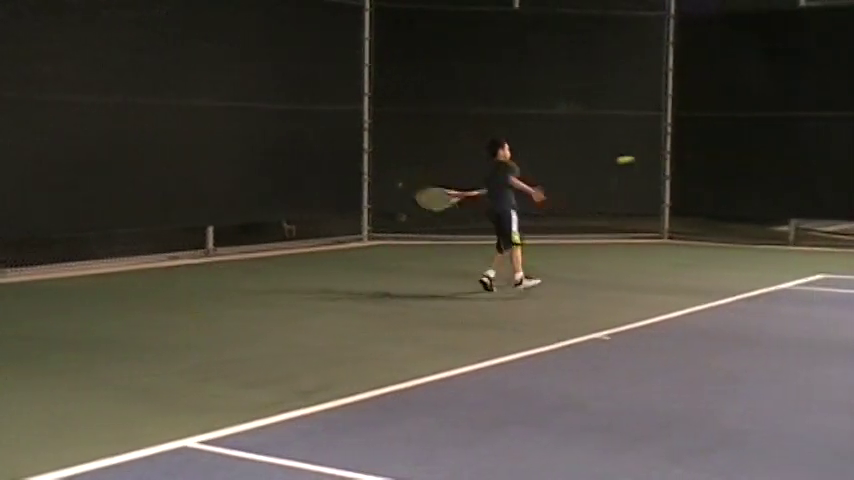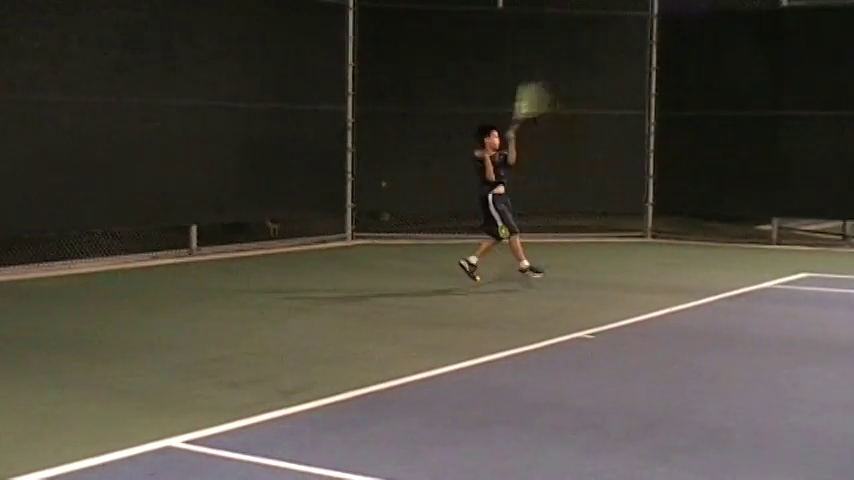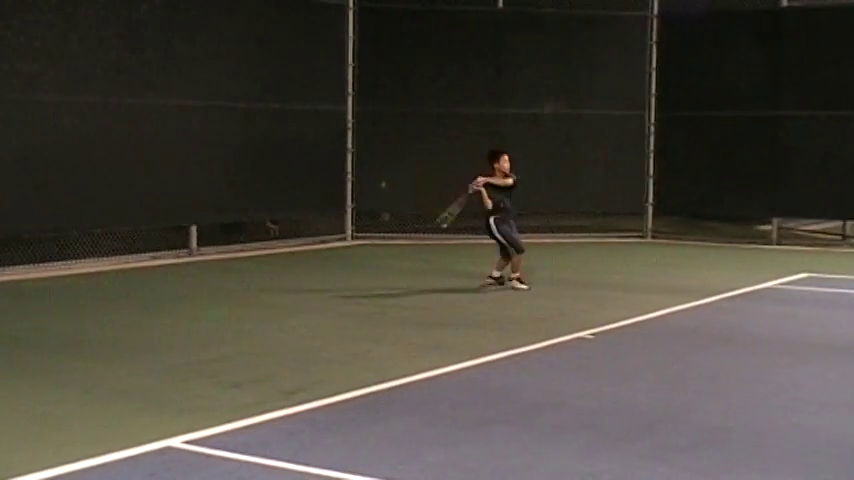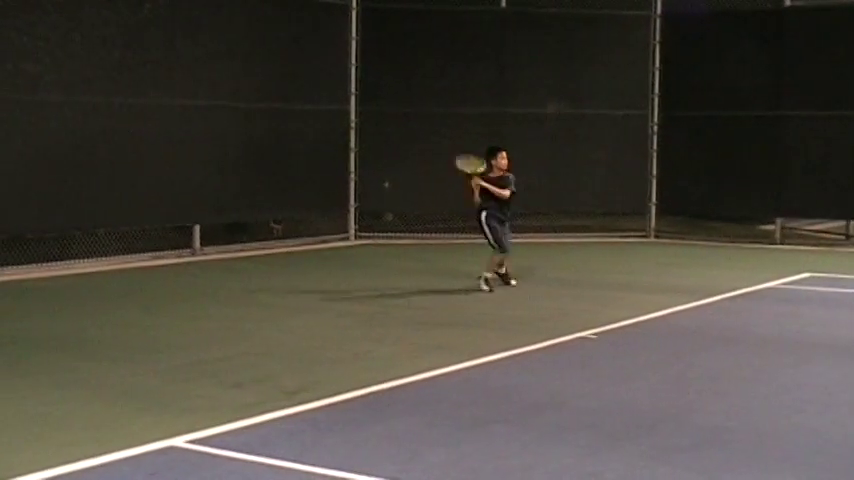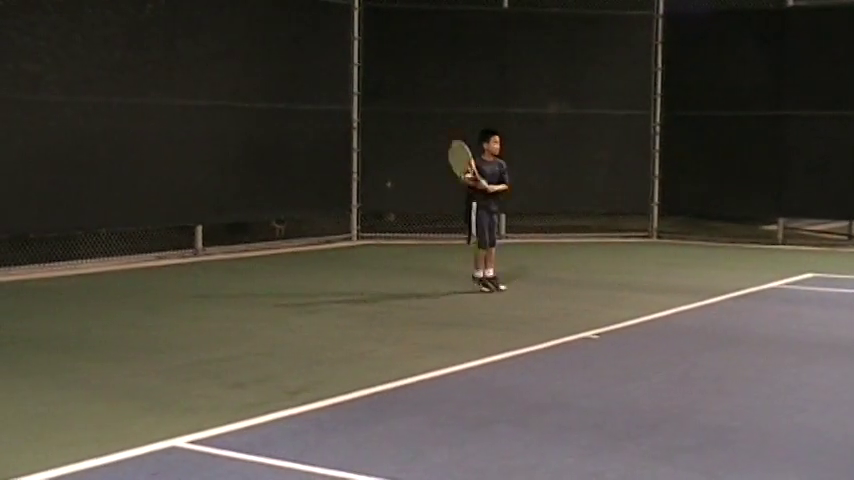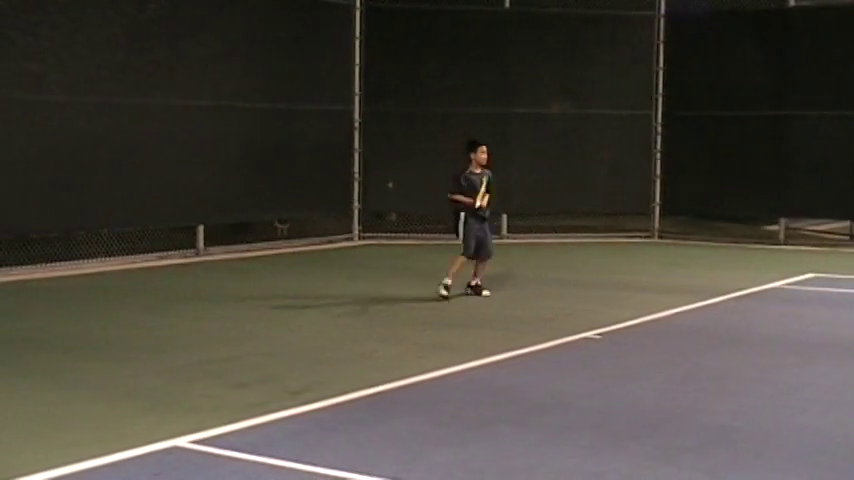
dt=0.2s
person 1, frame 1
left shoulder: (493, 167)
right shoulder: (507, 166)
left elbow: (488, 190)
right elbow: (512, 181)
left wrist: (465, 194)
right wrist: (531, 191)
left hip: (496, 210)
right hip: (506, 209)
left knee: (503, 245)
right knee: (515, 243)
left ankle: (488, 276)
right ankle: (519, 278)
person 1, frame 2
left shoulder: (500, 155)
right shoulder: (480, 158)
left elbow: (512, 160)
right elbow: (490, 179)
left wrist: (511, 140)
right wrist: (486, 159)
left hip: (501, 198)
right hip: (492, 199)
left knee: (496, 236)
right knee: (512, 232)
left ankle: (471, 262)
right ankle: (524, 265)
person 1, frame 3
left shoulder: (508, 179)
right shoulder: (484, 184)
left elbow: (509, 182)
right elbow: (489, 207)
left wrist: (487, 180)
right wrist: (482, 190)
left hip: (508, 221)
right hip: (495, 222)
left knee: (509, 253)
right knee: (518, 249)
left ankle: (495, 275)
right ankle: (515, 278)
person 1, frame 4
left shoulder: (508, 178)
right shoulder: (483, 178)
left elbow: (505, 194)
right elbow: (477, 203)
left wrist: (485, 184)
right wrist: (476, 188)
left hip: (502, 218)
right hip: (487, 217)
left knee: (503, 249)
right knee: (502, 248)
left ankle: (500, 271)
right ankle: (486, 276)
person 1, frame 5
left shoulder: (501, 164)
right shoulder: (476, 163)
left elbow: (505, 185)
right elbow: (465, 179)
left wrist: (493, 187)
right wrist: (476, 184)
left hip: (492, 207)
right hip: (477, 206)
left knee: (491, 243)
right knee: (482, 243)
left ankle: (490, 275)
right ankle: (478, 276)
person 1, frame 6
left shoulder: (487, 175)
right shoulder: (463, 175)
right elbow: (451, 195)
left wrist: (484, 201)
right wrist: (470, 201)
left hip: (482, 217)
right hip: (466, 216)
left knee: (486, 252)
right knee: (467, 252)
left ankle: (474, 284)
right ankle: (446, 284)
